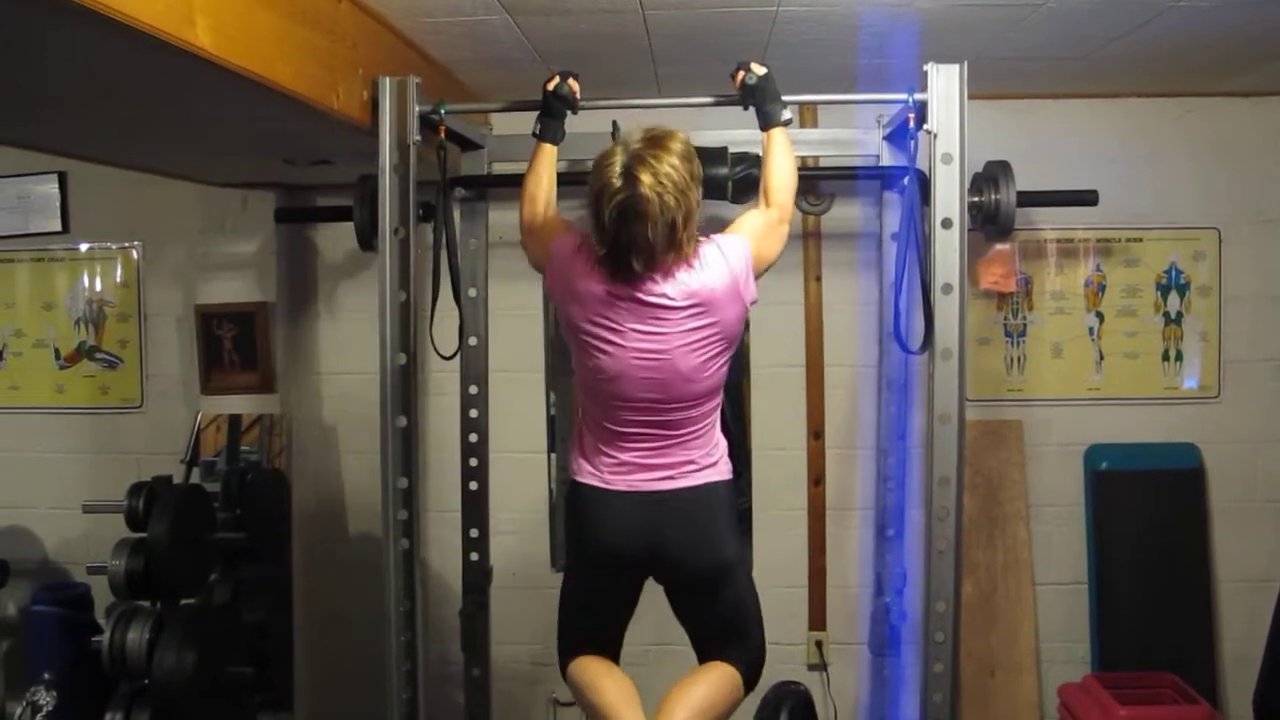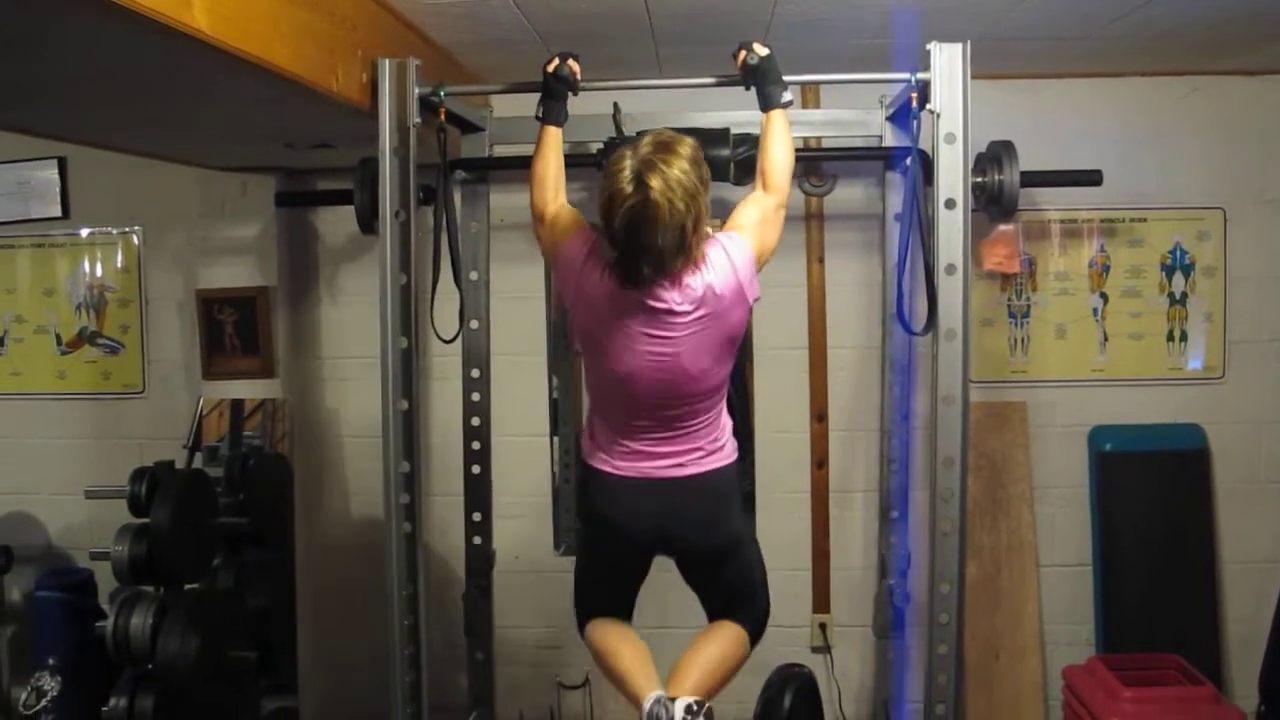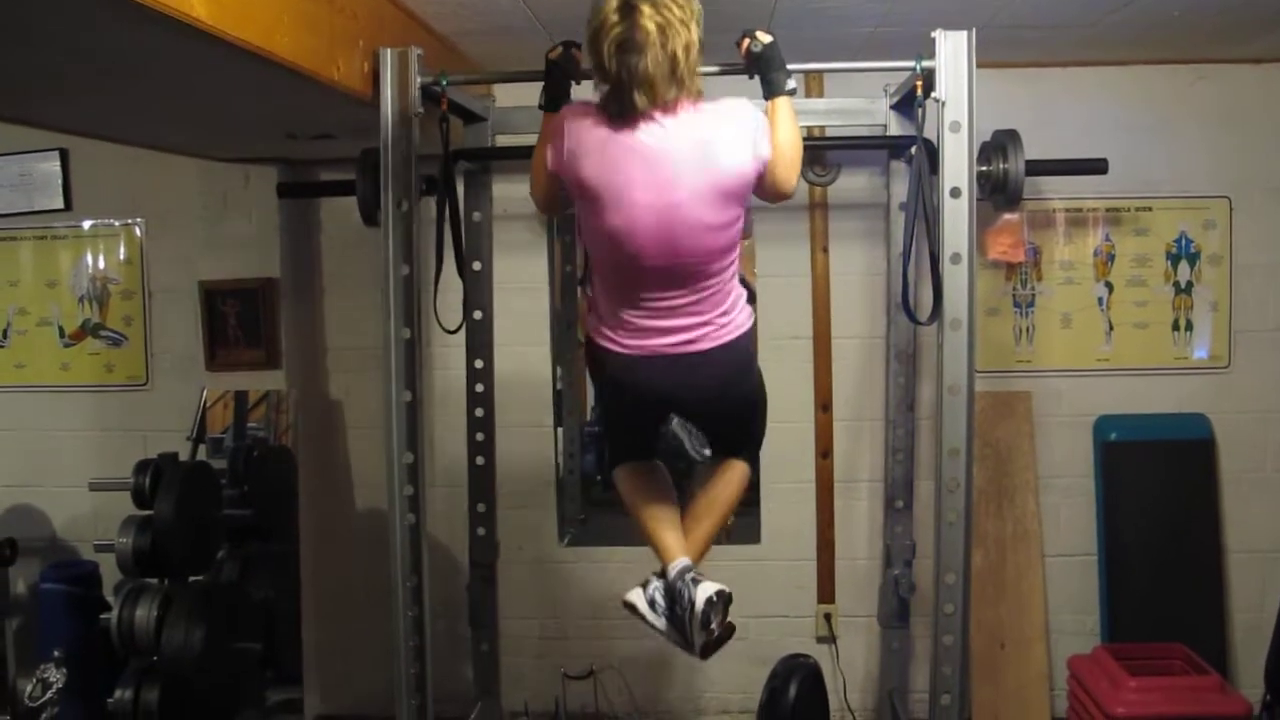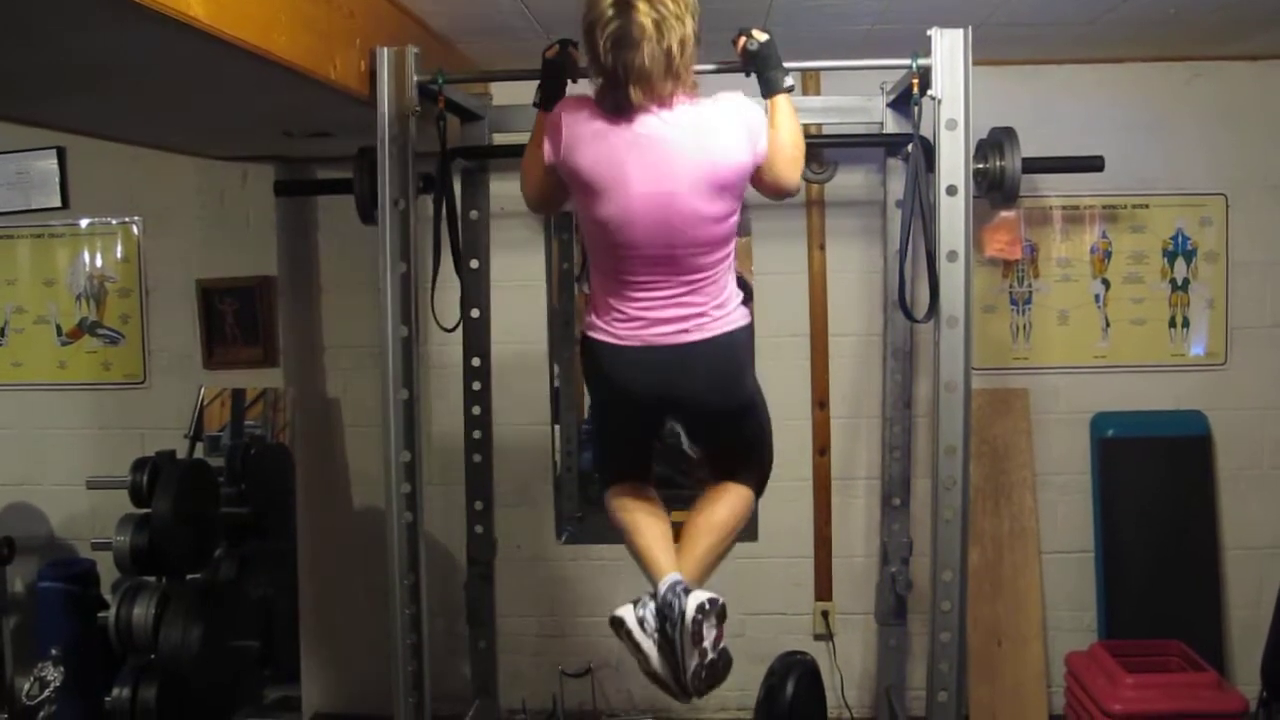
dt=0.5s
person 1, frame 1
left shoulder: (574, 277)
right shoulder: (724, 274)
left elbow: (532, 219)
right elbow: (779, 208)
left wrist: (550, 126)
right wrist: (771, 112)
left hip: (602, 509)
right hip: (698, 509)
left knee: (584, 650)
right knee: (737, 655)
person 1, frame 2
left shoulder: (585, 278)
right shoulder: (727, 274)
left elbow: (546, 205)
right elbow: (773, 191)
left wrist: (553, 108)
right wrist: (772, 94)
left hip: (613, 492)
right hip: (707, 491)
left knee: (600, 615)
right knee: (742, 612)
person 1, frame 3
left shoulder: (578, 135)
right shoulder: (735, 128)
left elbow: (545, 197)
right elbow: (784, 180)
left wrist: (555, 96)
right wrist: (777, 81)
left hip: (619, 358)
right hip: (719, 356)
left knee: (629, 453)
right knee: (738, 446)
left ankle: (674, 570)
right ankle: (685, 579)
person 1, frame 4
left shoulder: (575, 127)
right shoulder: (732, 121)
left elbow: (537, 195)
right elbow: (788, 175)
left wrist: (549, 93)
right wrist: (774, 77)
left hip: (616, 357)
right hip: (714, 352)
left knee: (623, 475)
right knee: (745, 464)
left ankle: (666, 591)
right ankle: (686, 595)
